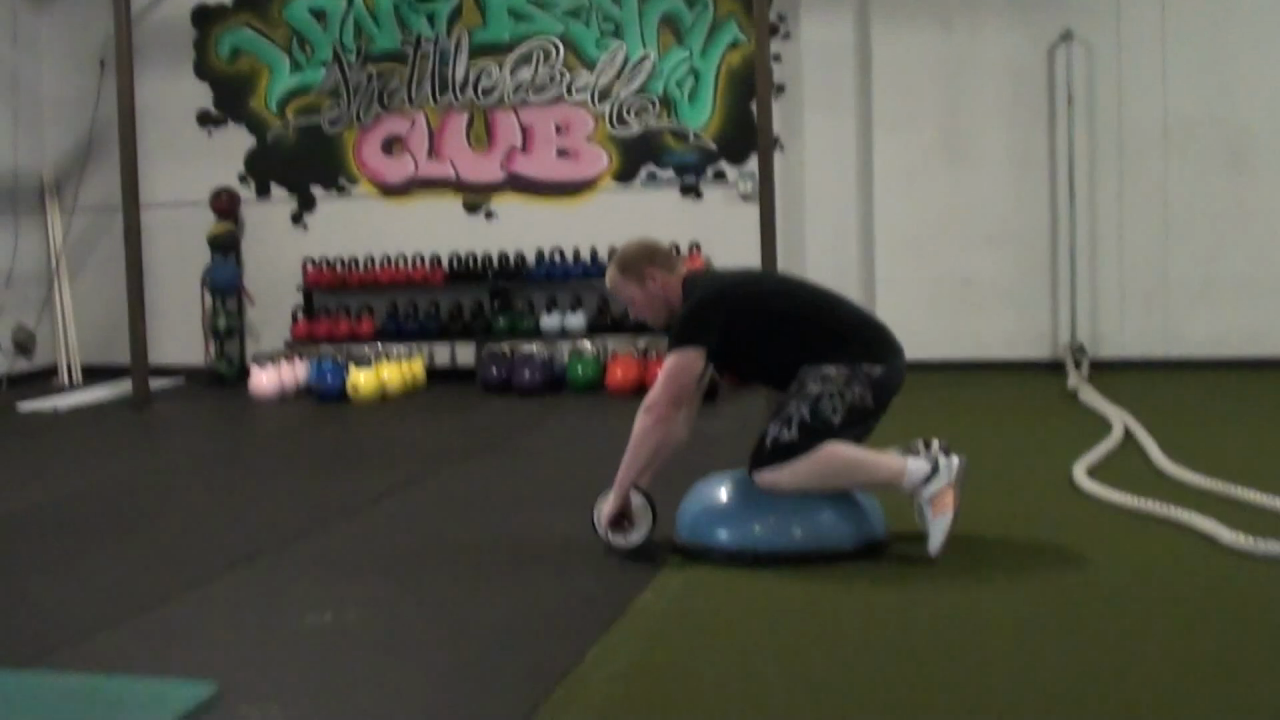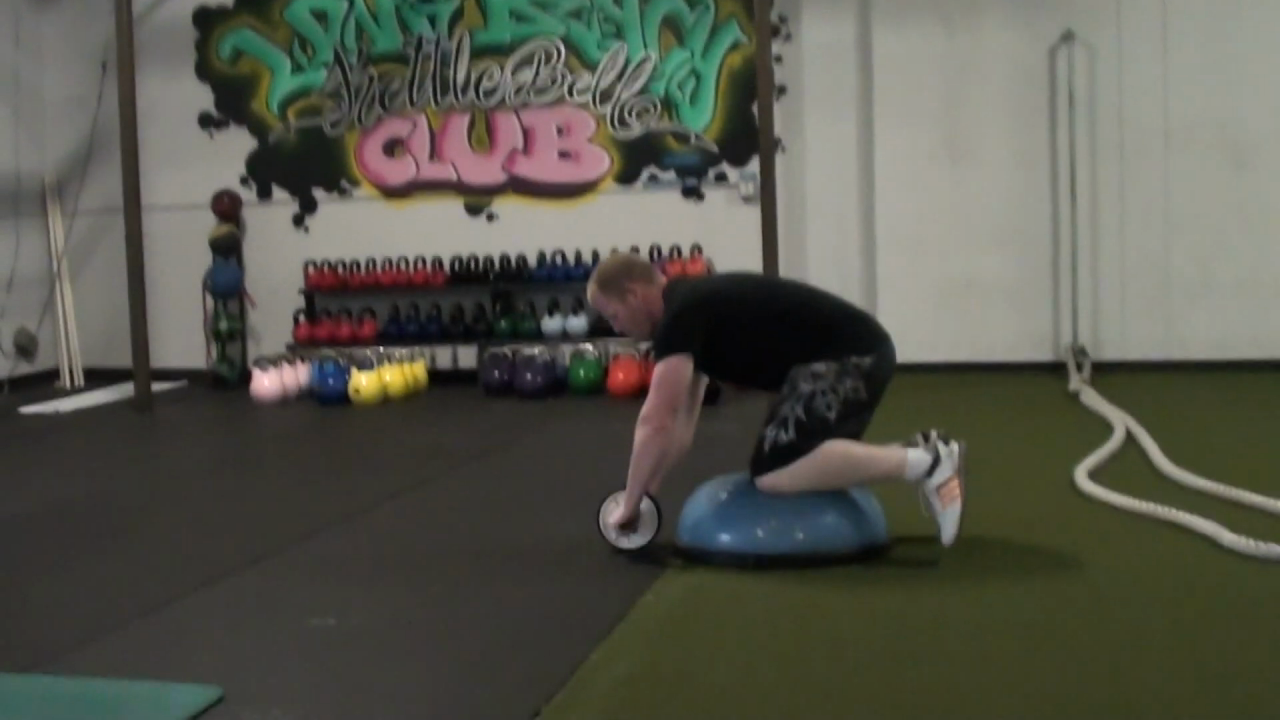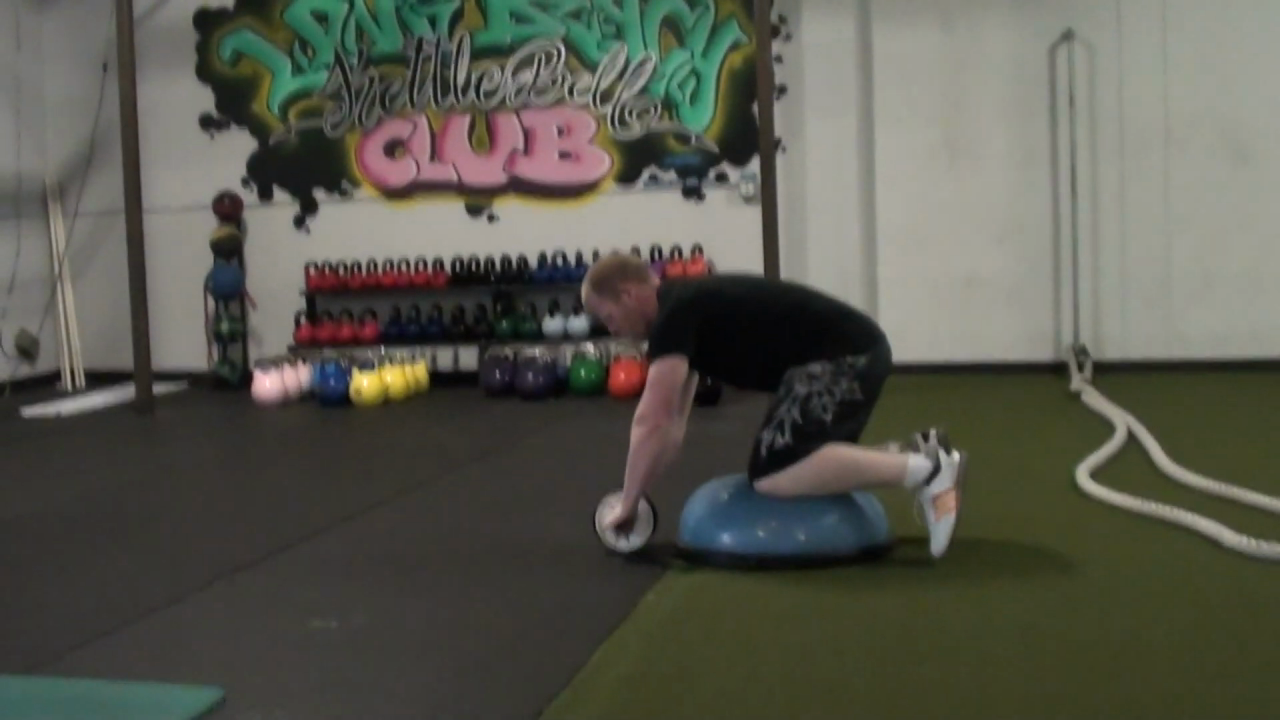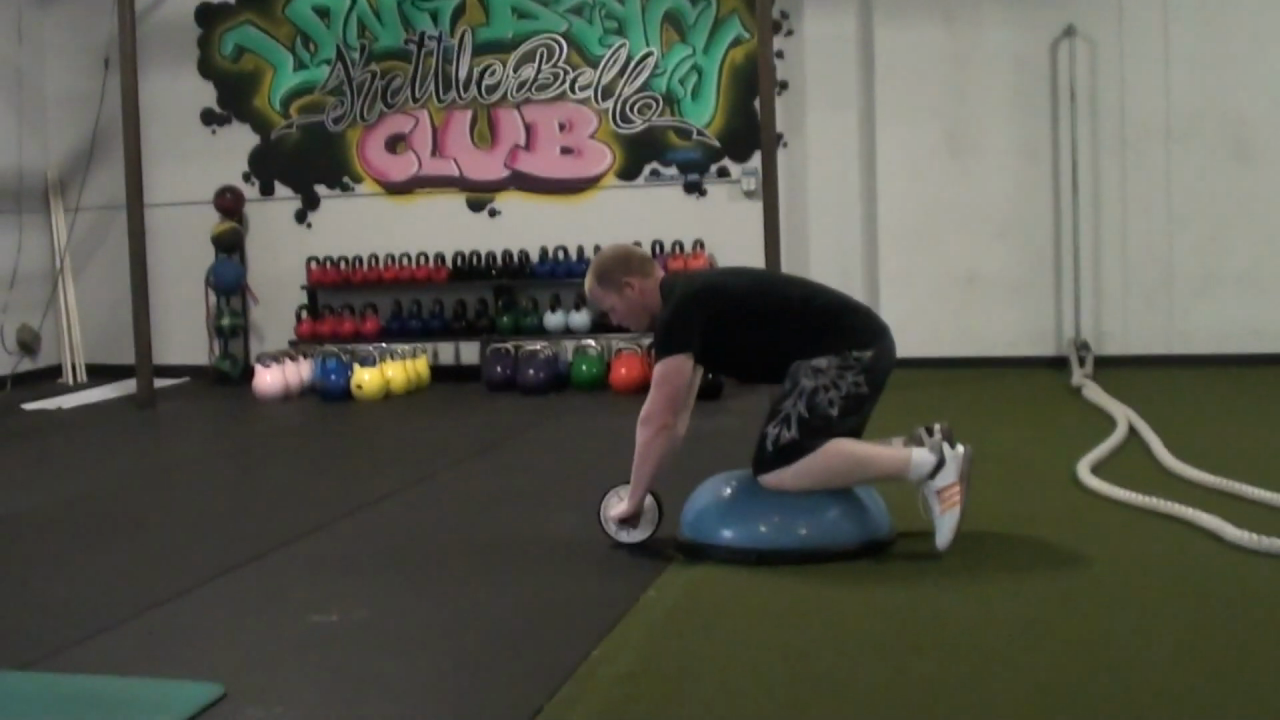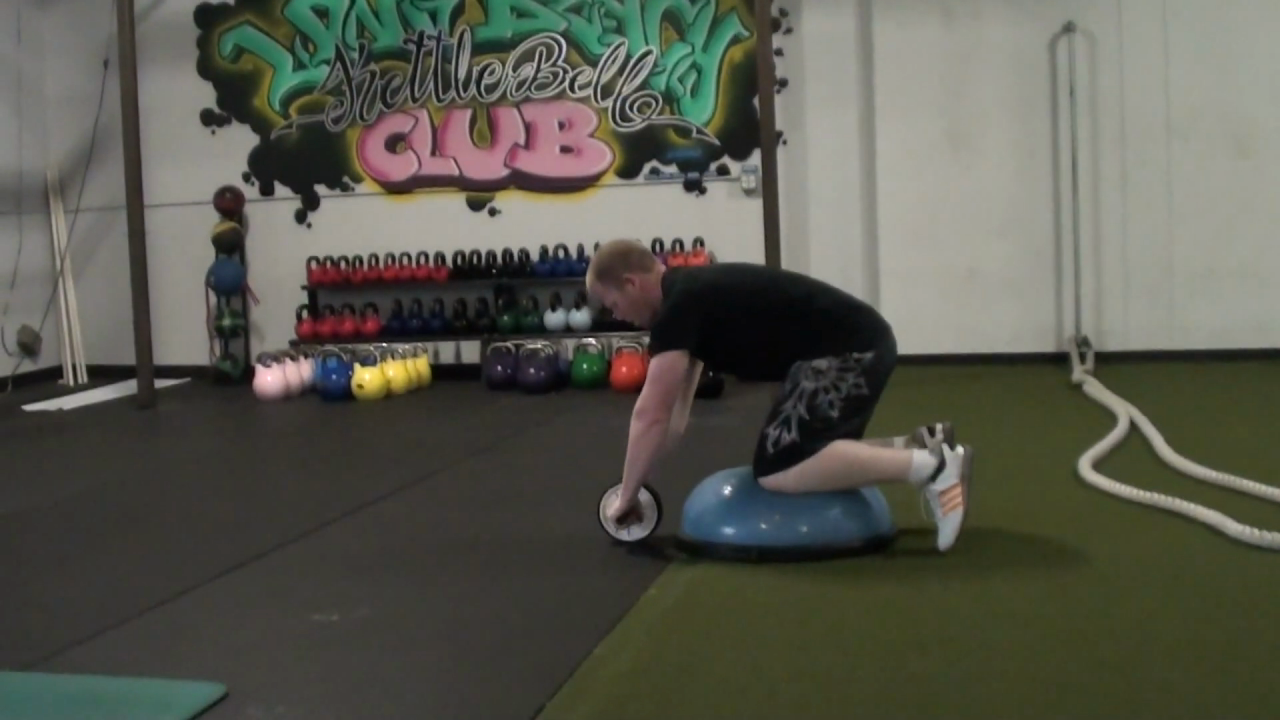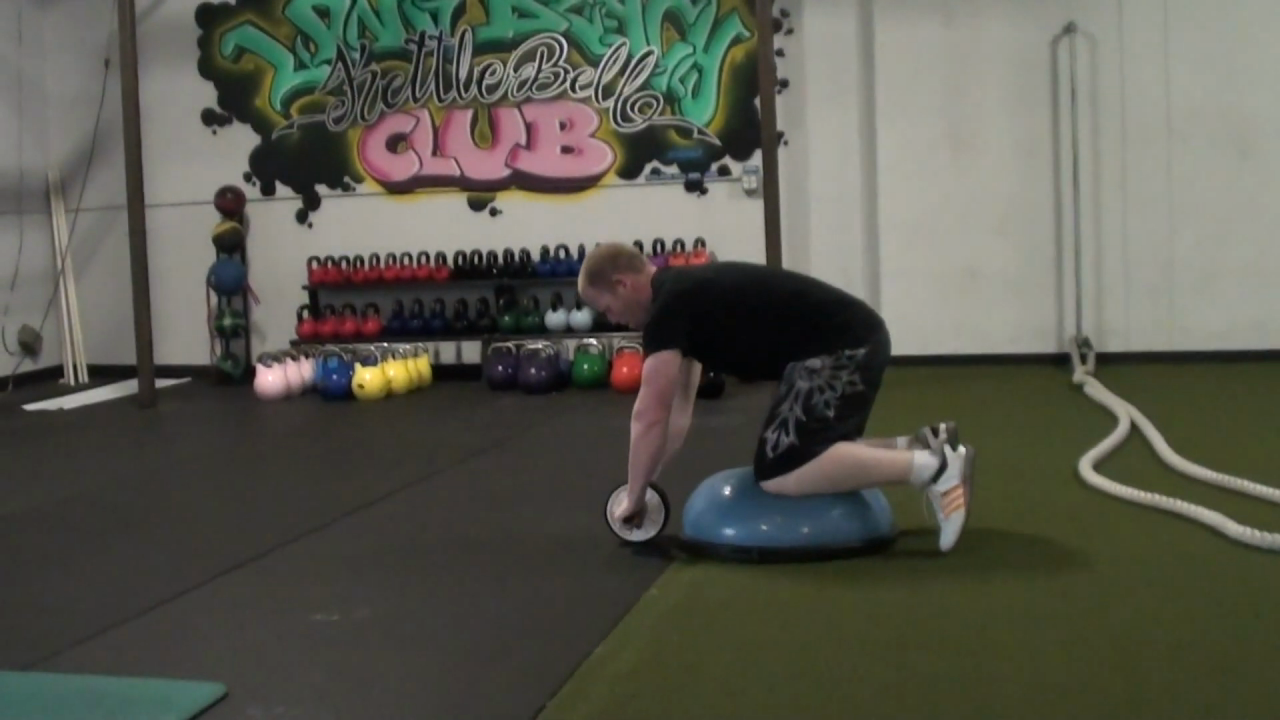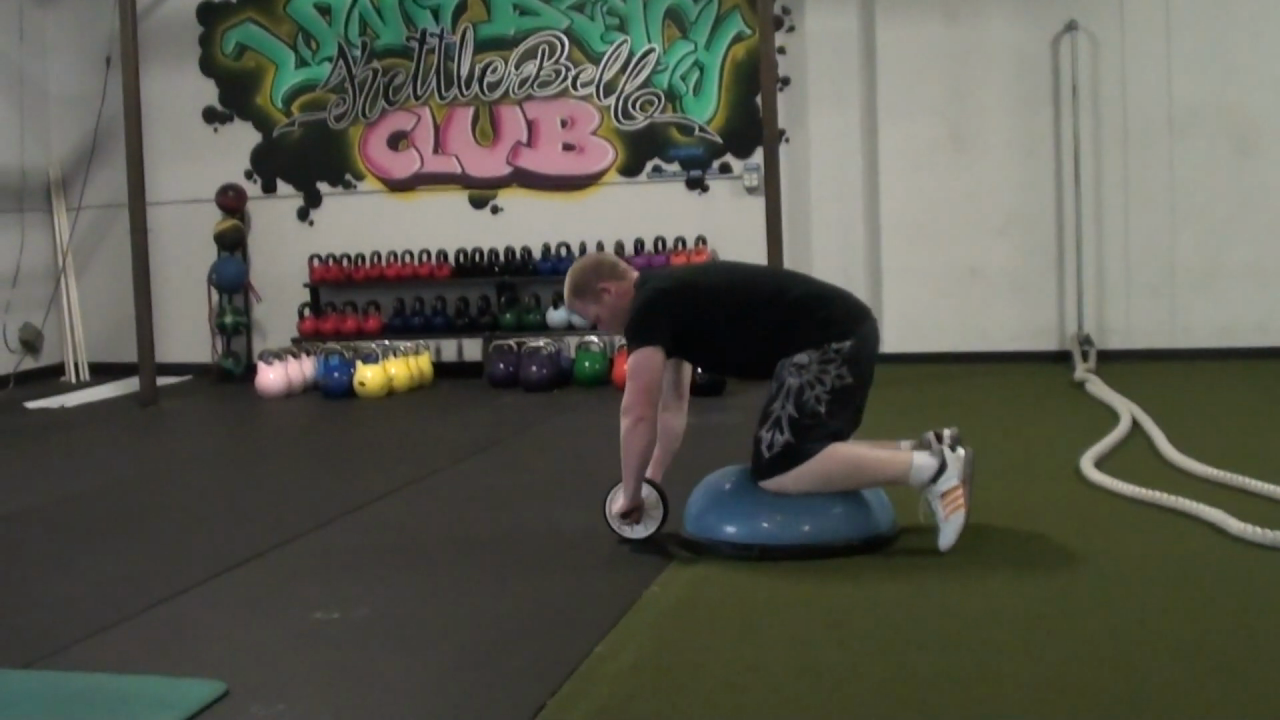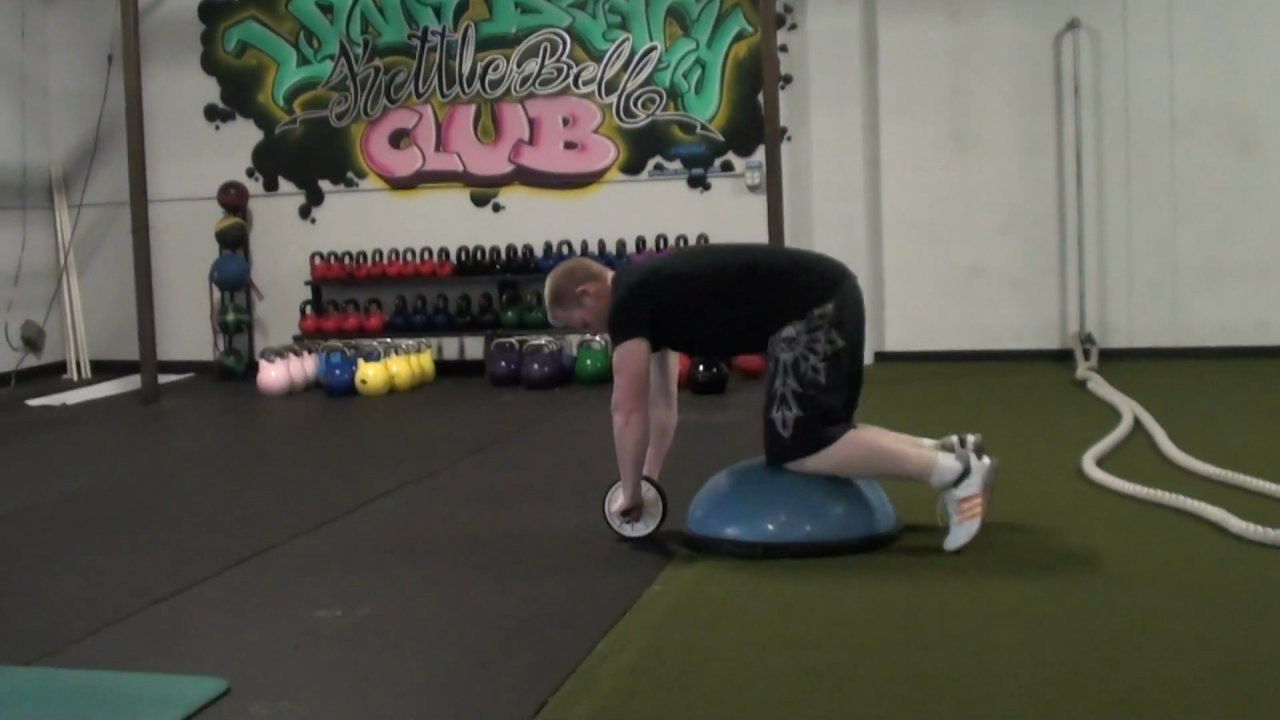
dt=0.2s
person 1, frame 1
left shoulder: (703, 305)
right shoulder: (706, 302)
left elbow: (658, 409)
right elbow: (677, 415)
left wrist: (618, 496)
right wrist: (637, 487)
left hip: (860, 364)
right hip: (866, 363)
left knee: (771, 469)
right knee: (801, 463)
left ankle: (920, 473)
right ankle: (914, 459)
person 1, frame 2
left shoulder: (681, 314)
right shoulder: (691, 310)
left elbow: (655, 421)
right elbow: (680, 424)
left wrist: (629, 506)
right wrist: (644, 494)
left hip: (849, 356)
right hip: (856, 355)
left knee: (773, 472)
right knee: (800, 463)
left ankle: (922, 464)
right ankle: (915, 453)
person 1, frame 3
left shoulder: (675, 314)
right shoulder: (682, 311)
left elbow: (652, 422)
right elbow: (673, 423)
left wrist: (628, 506)
right wrist: (638, 495)
left hip: (844, 357)
right hip: (853, 354)
left knee: (772, 474)
right knee: (801, 465)
left ankle: (924, 470)
right ankle: (915, 454)
person 1, frame 4
left shoulder: (680, 309)
right shoulder: (685, 303)
left elbow: (658, 420)
right elbow: (675, 418)
left wrist: (633, 502)
right wrist: (641, 491)
left hip: (848, 350)
right hip: (857, 347)
left knee: (777, 469)
right knee: (806, 459)
left ankle: (927, 463)
right ankle: (918, 447)
person 1, frame 5
left shoulder: (679, 304)
right shoulder: (687, 295)
left elbow: (651, 415)
right elbow: (675, 411)
left wrist: (626, 498)
right wrist: (638, 484)
left hip: (848, 351)
right hip: (859, 345)
left knee: (777, 470)
right knee: (809, 456)
left ankle: (929, 466)
right ankle: (920, 448)
person 1, frame 6
left shoulder: (669, 305)
right shoulder: (682, 296)
left elbow: (650, 416)
right elbow: (676, 411)
left wrist: (633, 500)
right wrist: (649, 483)
left hip: (842, 348)
right hip: (853, 342)
left knee: (778, 472)
right knee: (811, 458)
left ankle: (930, 467)
right ankle: (922, 447)
person 1, frame 7
left shoulder: (649, 305)
right shoulder: (667, 299)
left elbow: (638, 413)
right elbow: (672, 406)
left wrist: (629, 496)
right wrist: (651, 482)
left hip: (829, 341)
right hip: (843, 335)
left knee: (776, 470)
right knee: (810, 456)
left ankle: (930, 468)
right ankle: (926, 450)
person 1, frame 8
left shoulder: (627, 299)
right shoulder: (651, 293)
left elbow: (628, 408)
right elbow: (661, 400)
left wrist: (631, 494)
right wrist: (650, 479)
left hip: (812, 306)
right hip: (827, 298)
left knee: (798, 448)
right knee: (821, 438)
left ankle: (954, 470)
right ankle: (949, 451)
